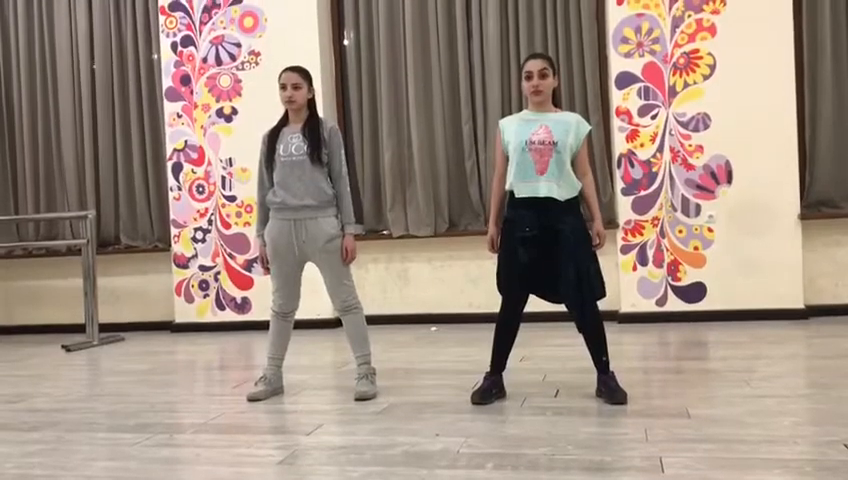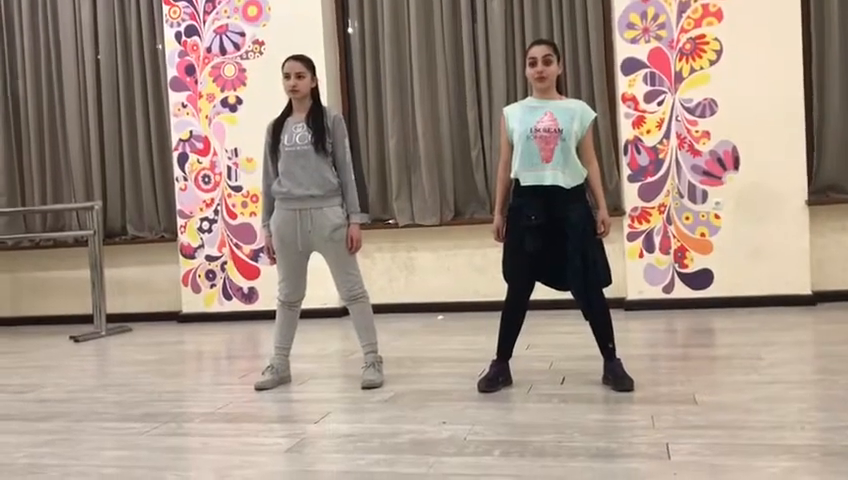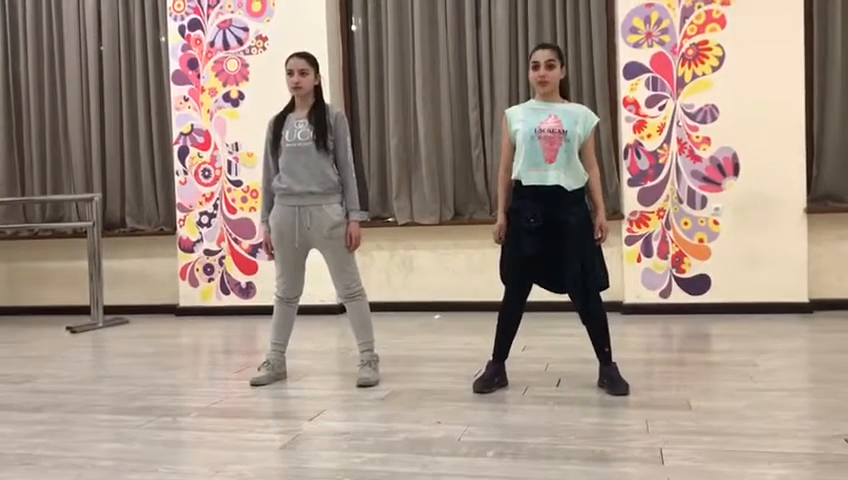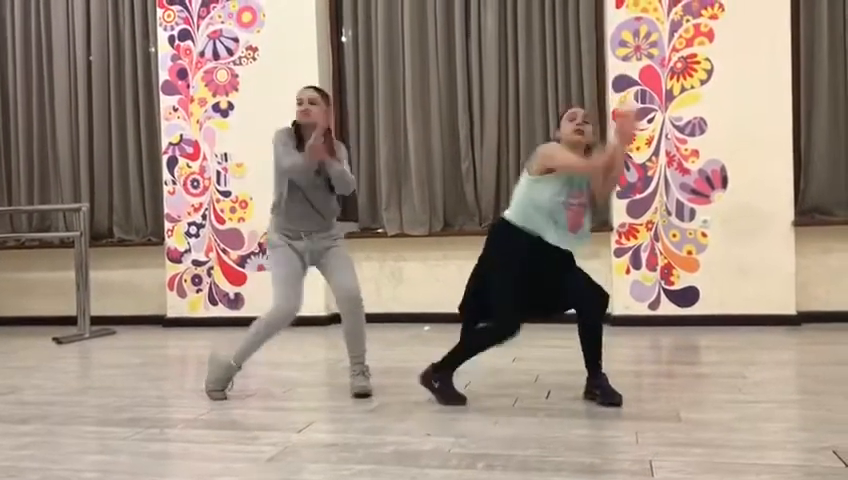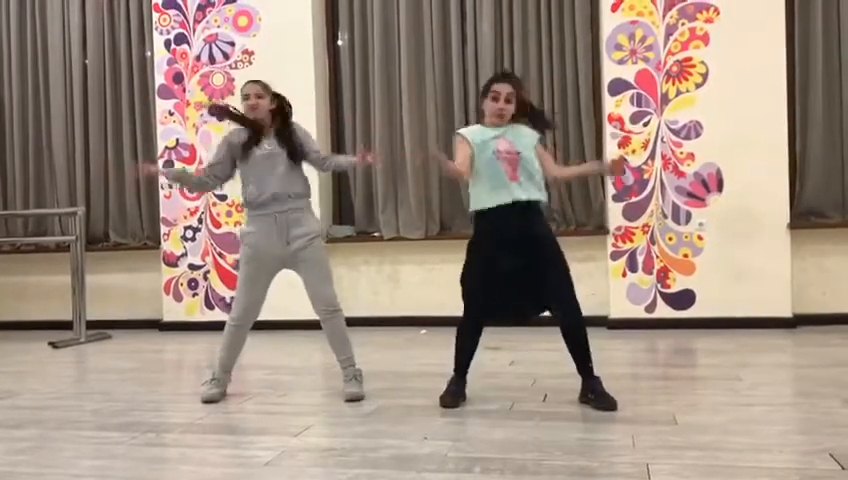
dt=1s
person 1, frame 1
left shoulder: (573, 123)
right shoulder: (508, 126)
left elbow: (584, 175)
right elbow: (500, 178)
left wrist: (597, 219)
right wrist: (493, 223)
left hip: (565, 215)
right hip: (522, 216)
left knee: (583, 300)
right knee: (512, 301)
left ankle: (605, 376)
right ankle: (494, 377)
person 1, frame 2
left shoulder: (578, 111)
right shoulder: (512, 114)
left elbow: (589, 163)
right elbow: (505, 167)
left wrist: (602, 207)
right wrist: (499, 212)
left hip: (570, 202)
right hip: (527, 204)
left knee: (589, 288)
right knee: (518, 289)
left ankle: (611, 363)
right ankle: (500, 365)
person 1, frame 3
left shoulder: (581, 115)
right shoulder: (515, 116)
left elbow: (591, 167)
right elbow: (506, 170)
left wrist: (600, 212)
right wrist: (501, 214)
left hip: (570, 205)
right hip: (527, 205)
left knee: (586, 291)
right knee: (515, 290)
left ankle: (607, 367)
right ankle: (496, 366)
person 1, frame 4
left shoulder: (587, 169)
right shoulder: (551, 153)
left elbow: (604, 187)
right elbow: (593, 165)
left wrist: (621, 140)
right wrist: (619, 139)
left hip: (547, 249)
right hip: (511, 243)
left knee: (592, 302)
right knee: (504, 324)
left ankle: (596, 382)
right ankle: (440, 373)
person 1, frame 5
left shoulder: (526, 134)
right shoulder: (469, 136)
left elbow: (553, 172)
right elbow: (462, 170)
left wrist: (597, 168)
right wrist: (446, 166)
left hip: (531, 222)
right hip: (491, 226)
left knee: (565, 304)
right knee: (477, 309)
left ankle: (590, 383)
right ankle: (458, 381)
person 2, frame 1
left shoulder: (327, 132)
right shoulder: (272, 138)
left elbow: (342, 182)
right elbow: (264, 189)
left wrist: (349, 229)
right wrist: (261, 235)
left hip: (322, 224)
right hip: (282, 227)
left knee: (346, 301)
right knee: (282, 305)
left ankle: (365, 371)
right ankle: (272, 374)
person 2, frame 2
left shoulder: (330, 120)
right shoulder: (276, 128)
left elbow: (346, 170)
right elbow: (269, 179)
left wrist: (355, 218)
right wrist: (266, 226)
left hip: (326, 213)
right hip: (287, 217)
left knee: (352, 289)
right knee: (288, 295)
left ankle: (372, 360)
right ankle: (279, 364)
person 2, frame 3
left shoulder: (333, 117)
right shoulder: (277, 124)
left elbow: (349, 168)
right elbow: (269, 176)
left wrist: (355, 216)
right wrist: (265, 222)
left hip: (327, 211)
right hip: (286, 213)
left knee: (349, 287)
right knee: (286, 291)
left ankle: (368, 359)
right ankle: (275, 360)
person 2, frame 4
left shoulder: (335, 148)
right shoulder: (285, 138)
left elbow: (346, 187)
right elbow: (295, 171)
left wrist: (327, 159)
right wrist: (313, 142)
left hip: (326, 237)
right hip: (287, 239)
left knee: (350, 297)
right knee: (284, 309)
left ankle: (359, 371)
right ankle: (227, 366)
person 2, frame 5
left shoulder: (290, 129)
right shoulder: (237, 138)
left elbow: (321, 161)
right elbow: (206, 180)
left wrist: (354, 161)
right wrist: (166, 172)
left hip: (302, 227)
right hip: (261, 233)
left knee: (327, 305)
right knee: (242, 311)
left ankle: (352, 374)
right ankle: (220, 377)
